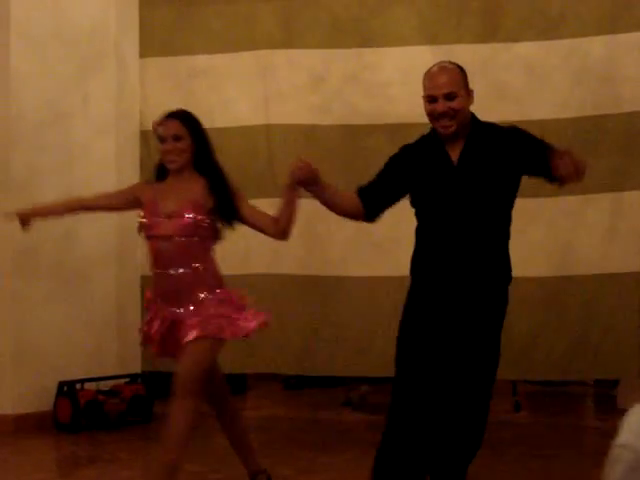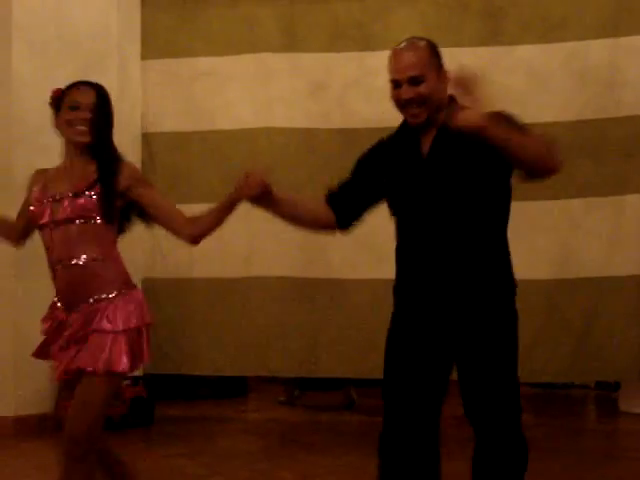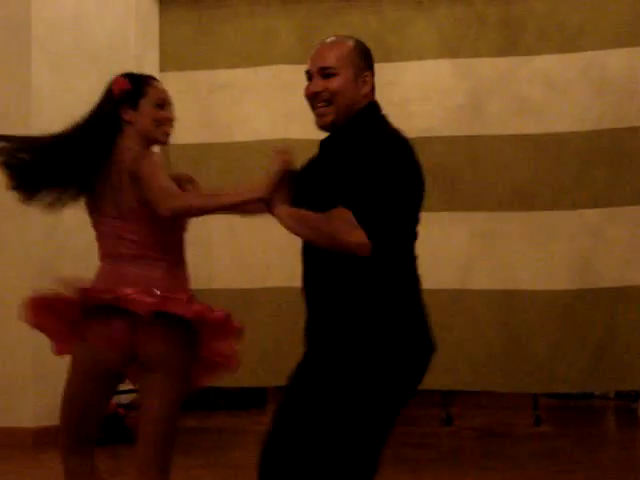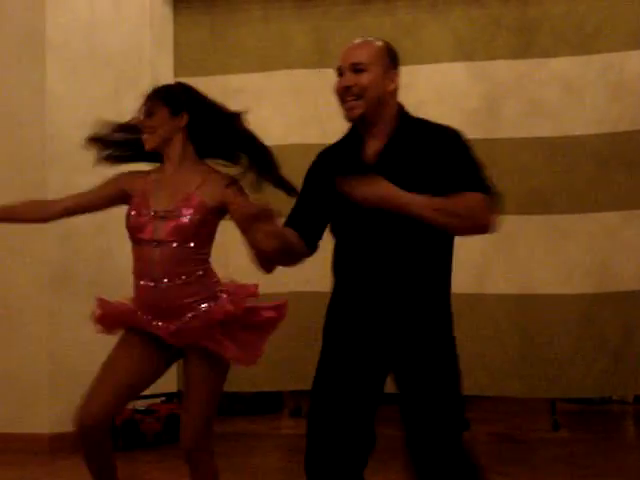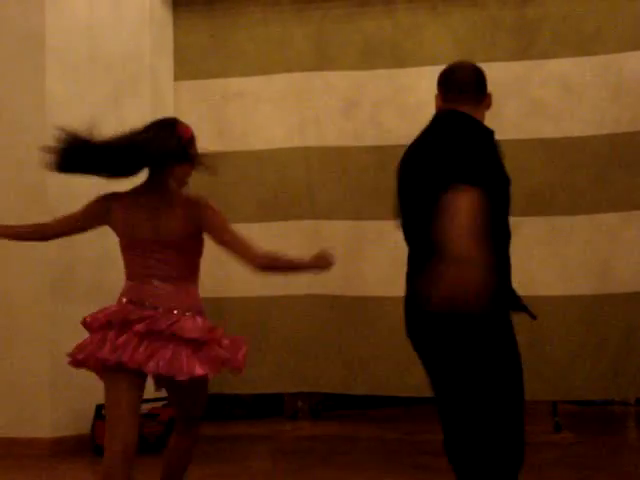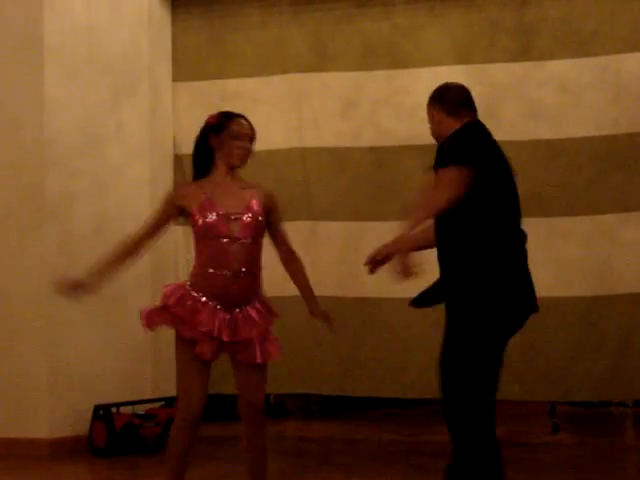
dt=0.5s
person 1, frame 1
left shoulder: (505, 143)
right shoulder: (410, 157)
left elbow: (563, 166)
right elbow: (361, 206)
left wrist: (566, 164)
right wrist: (316, 186)
left hip: (484, 291)
right hip: (429, 289)
left knee: (469, 397)
right knee: (414, 390)
person 1, frame 2
left shoulder: (485, 133)
right shoulder: (385, 153)
left elbow: (546, 162)
right elbow: (335, 214)
left wrist: (487, 125)
right wrist: (274, 201)
left hip: (485, 306)
right hip: (417, 309)
left knee: (499, 433)
right knee: (405, 432)
person 1, frame 3
left shoulder: (373, 148)
right shoulder: (344, 147)
left elbow: (356, 236)
right elbow: (294, 195)
left wrist: (285, 212)
left hip: (369, 347)
right hip: (363, 342)
person 1, frame 4
left shoulder: (439, 143)
right shoulder: (330, 162)
left elbow: (480, 215)
right elbow: (297, 245)
left wrist: (397, 198)
right wrist: (276, 241)
left hip: (419, 324)
right hip: (351, 325)
person 1, frame 5
left shoulder: (424, 148)
right shoulder: (472, 142)
right elbow: (463, 196)
right wrist: (465, 255)
left hip: (428, 309)
right hip: (470, 310)
left knee: (466, 431)
right knee: (497, 434)
person 1, frame 6
left shoulder: (467, 145)
right shoulder: (475, 148)
left elbow: (453, 177)
right elbow: (449, 225)
left wrist: (408, 232)
right wrist: (391, 246)
left hip: (487, 296)
right hip: (481, 294)
left knee: (468, 400)
right knee: (462, 396)
person 2, frame 1
left shoulder: (216, 192)
right shoulder: (145, 193)
left elbow: (278, 230)
right elbow: (85, 202)
left wrist: (291, 189)
right wrist: (35, 212)
left hip: (207, 304)
right hip: (169, 310)
left knee: (185, 390)
right knee: (216, 395)
person 2, frame 2
left shoulder: (120, 175)
right shoulder: (41, 181)
left elbow: (189, 231)
left wrist: (234, 197)
left hip: (112, 312)
right hip: (68, 315)
left knee: (80, 435)
right knee: (81, 436)
person 2, frame 3
left shoulder: (99, 170)
right shoulder: (144, 160)
right elbow: (169, 207)
left wrist: (182, 191)
right wrist: (256, 194)
left hip: (104, 317)
right hip: (160, 320)
left knee: (75, 446)
person 2, frame 4
left shoulder: (218, 185)
right shoulder: (132, 184)
right elbow: (54, 208)
left wrist: (262, 226)
left hip: (206, 323)
right hip: (149, 325)
left knee: (195, 445)
right knee: (90, 421)
person 2, frame 5
left shoulder: (116, 205)
right shoulder: (196, 210)
left elbow: (48, 230)
right elbow: (257, 260)
right wrist: (310, 263)
left hip: (127, 333)
right hip: (183, 335)
left knee: (119, 447)
right knee: (188, 426)
person 2, frame 6
left shoulder: (263, 198)
right shoulder: (187, 195)
left elbow: (287, 253)
right elbow: (141, 239)
left wrist: (312, 302)
right wrist: (92, 279)
left hip: (246, 311)
right hip: (199, 309)
left knee: (254, 412)
right knee: (189, 413)
